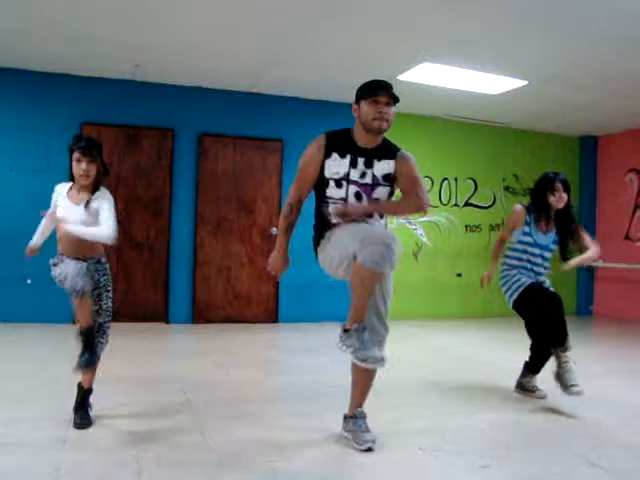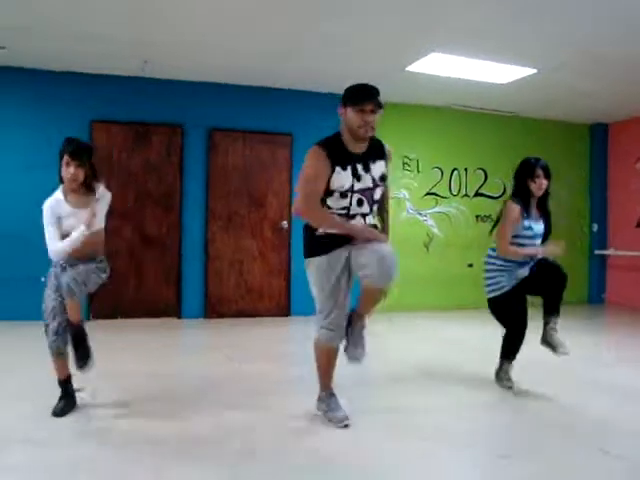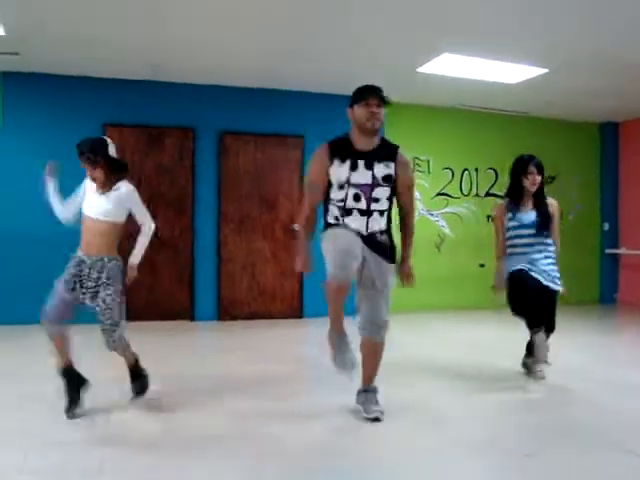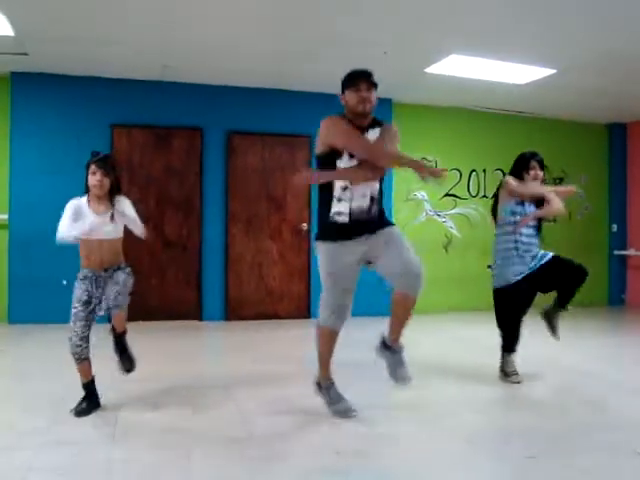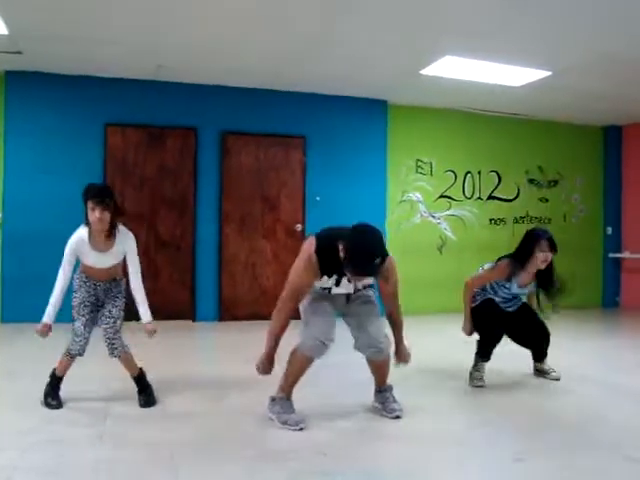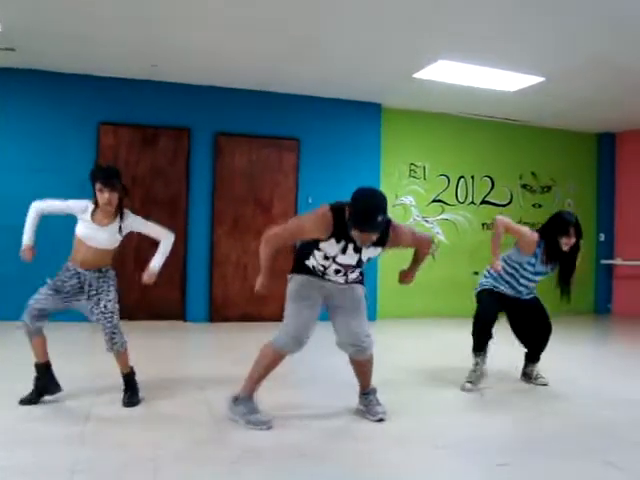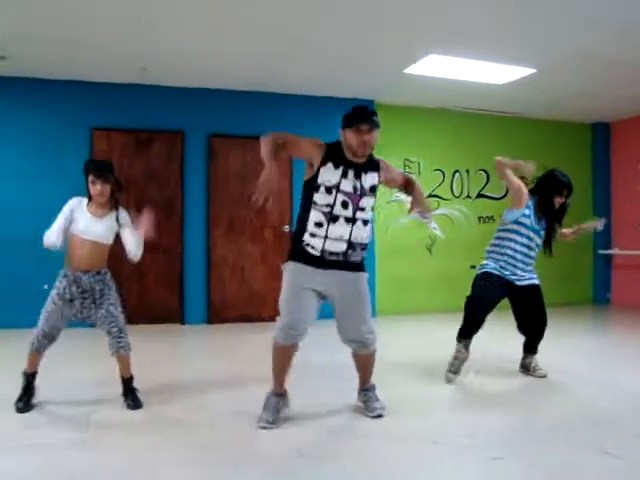
dt=0.7s
person 1, frame 1
left shoulder: (399, 159)
right shoulder: (325, 145)
left elbow: (420, 202)
right elbow: (295, 198)
left wrist: (366, 208)
right wrist: (280, 247)
left hip: (375, 259)
right hip: (334, 244)
left knee: (375, 337)
right knee: (381, 241)
left ankle: (354, 417)
right ankle: (352, 329)
person 1, frame 2
left shoulder: (382, 151)
right shoulder: (320, 155)
right elbow: (305, 206)
left wrist: (384, 229)
right wrist: (354, 228)
left hip: (364, 236)
right hip: (324, 247)
left knee: (384, 264)
right knee: (330, 323)
left ankle: (355, 322)
right ankle: (326, 396)
person 1, frame 3
left shoulder: (397, 159)
right shoulder: (328, 153)
left elbow: (407, 211)
right elbow: (309, 204)
left wrist: (406, 258)
right wrist: (302, 250)
left hip: (380, 246)
right hip: (340, 234)
left knee: (376, 322)
right knee: (343, 260)
left ankle: (368, 391)
right ankle: (337, 331)
person 1, frame 4
left shoulder: (384, 131)
right shoulder: (332, 125)
left elbow: (377, 163)
right elbow: (360, 146)
left wrist: (331, 174)
right wrist: (413, 164)
left hip: (377, 228)
right hip: (336, 236)
left knee: (411, 275)
right knee: (334, 309)
left ankle: (391, 344)
right ankle: (325, 382)
person 1, frame 5
left shoulder: (384, 263)
right shoulder: (313, 256)
left elbow: (392, 304)
right elbow: (285, 306)
left wrist: (400, 344)
right wrist: (268, 354)
left hip: (358, 295)
right hip: (318, 291)
left knee: (376, 341)
right knee: (316, 338)
left ankle: (383, 392)
right ankle: (281, 400)
person 1, frame 6
left shoulder: (392, 234)
right shoulder: (325, 220)
left elbow: (426, 241)
right elbow: (271, 237)
left wrist: (411, 271)
right wrist: (265, 277)
left hip: (347, 285)
right hip: (308, 278)
left knee: (358, 341)
right knee: (292, 337)
left ankle: (367, 396)
right ankle: (242, 400)
person 1, frame 7
left shoulder: (380, 170)
right shoulder: (320, 153)
left elbow: (407, 182)
right elbow: (271, 140)
left wrist: (418, 197)
right wrist: (271, 166)
left hip: (350, 271)
right hip: (305, 264)
left knee: (362, 336)
right knee: (290, 328)
left ankle: (366, 391)
right ankle: (277, 395)
person 2, frame 1
left shoulder: (103, 197)
right shoulder: (60, 191)
left elbow: (108, 235)
right elbow: (50, 218)
left wrist: (66, 226)
right wrist: (36, 242)
left hip: (97, 267)
right hip: (65, 265)
left knee: (101, 332)
right knee: (80, 277)
left ankle: (82, 402)
right ankle: (86, 340)
person 2, frame 2
left shoulder: (102, 194)
right shoulder: (52, 204)
right elbow: (54, 250)
right wrist: (81, 230)
left hip: (93, 265)
right hip: (63, 266)
left knee: (69, 281)
right knee: (53, 330)
left ankle: (79, 335)
right ankle: (67, 393)
person 2, frame 3
left shoulder: (125, 190)
right shoulder: (88, 187)
left elbow: (148, 225)
right elbow: (65, 216)
left wrist: (135, 258)
right wrist: (51, 183)
left hip: (107, 267)
right hip: (81, 263)
left knee: (111, 329)
right knee: (52, 317)
left ankle: (136, 369)
right ankle: (72, 380)
person 2, frame 4
left shoulder: (121, 202)
right shoulder: (76, 205)
left elbow: (140, 231)
right elbow: (62, 235)
left wrist: (123, 215)
right wrist: (89, 224)
left hip: (118, 272)
right hip: (87, 277)
left knee: (117, 302)
right knee: (77, 340)
left ankle: (120, 341)
right ankle: (90, 394)
person 2, frame 5
left shoulder: (125, 237)
right shoulder: (78, 239)
left elbow: (136, 279)
right elbow: (62, 279)
left wrist: (146, 318)
right wrist: (48, 318)
left hip: (114, 287)
right hip: (86, 284)
left knee: (112, 336)
right knee: (80, 336)
left ankle: (142, 384)
right ankle: (53, 386)
person 2, frame 6
left shoulder: (128, 220)
right shoulder: (82, 208)
left elbow: (167, 236)
right elbow: (37, 206)
left wrist: (155, 265)
right wrist: (28, 241)
left hip: (102, 278)
right hip: (72, 274)
left knee: (113, 332)
right knee: (31, 316)
left ankle: (130, 384)
right ankle: (45, 380)
person 2, frame 7
left shoulder: (119, 215)
right shoulder: (75, 205)
left elbow: (134, 255)
right elbow: (50, 238)
left wrist: (141, 233)
right wrist: (56, 239)
left hip: (100, 280)
right hip: (70, 278)
left knee: (118, 334)
right knee: (43, 333)
left ankle: (128, 389)
right ankle: (27, 388)
person 3, frame 1
left shoulder: (566, 222)
right shoulder: (521, 213)
left elbow: (594, 250)
right elbow: (502, 239)
left wrist: (576, 261)
right wrist: (491, 268)
left hip: (538, 284)
right hip: (515, 280)
left knee: (546, 333)
right knee: (552, 303)
left ankle: (527, 380)
right ankle: (562, 361)
person 3, frame 2
left shoulder: (539, 207)
right shoulder: (514, 208)
right elbow: (502, 249)
left wrist: (542, 253)
right wrist: (540, 251)
left hip: (529, 267)
right hip: (503, 274)
left knee: (556, 276)
right knee: (516, 323)
left ankle: (549, 329)
right ankle: (504, 367)
person 3, frame 3
left shoulder: (550, 205)
right shoulder: (504, 208)
left elbow: (554, 241)
right elbow: (501, 245)
left wrist: (558, 278)
right wrist: (499, 275)
left hip: (546, 271)
right hip: (519, 268)
left knee: (547, 323)
right knee: (524, 288)
left ankle: (531, 358)
right ankle: (536, 333)
person 3, frame 4
left shoulder: (544, 192)
right shoulder: (509, 186)
left elbow: (557, 207)
right elbow: (521, 191)
left wrist: (537, 213)
right wrist: (559, 190)
left hip: (536, 259)
right hip: (509, 267)
left knee: (577, 273)
right knee: (510, 316)
left ankle: (553, 313)
right ankle: (507, 361)
person 3, frame 5
left shoulder: (541, 273)
right shoulder: (506, 267)
left elbow: (532, 295)
right elbow: (469, 285)
left wrist: (533, 317)
right wrist: (468, 320)
left hip: (513, 304)
right hip: (487, 300)
left knee: (539, 333)
right knee: (493, 329)
left ankle: (540, 364)
right ankle: (478, 367)
person 3, frame 6
left shoulder: (560, 253)
right shoulder: (532, 240)
right elbow: (499, 220)
right wrist: (495, 258)
left hip: (522, 293)
right hip: (494, 285)
left knee: (542, 327)
right knee: (484, 317)
left ankle: (530, 369)
right ankle: (479, 366)
person 3, frame 7
left shoulder: (548, 216)
right shoulder: (522, 197)
left elbow: (558, 232)
right elbow: (499, 163)
right wrist: (519, 166)
left hip: (524, 277)
right hip: (495, 269)
left knee: (537, 321)
right knee: (477, 304)
left ankle: (528, 360)
right ankle: (462, 349)
